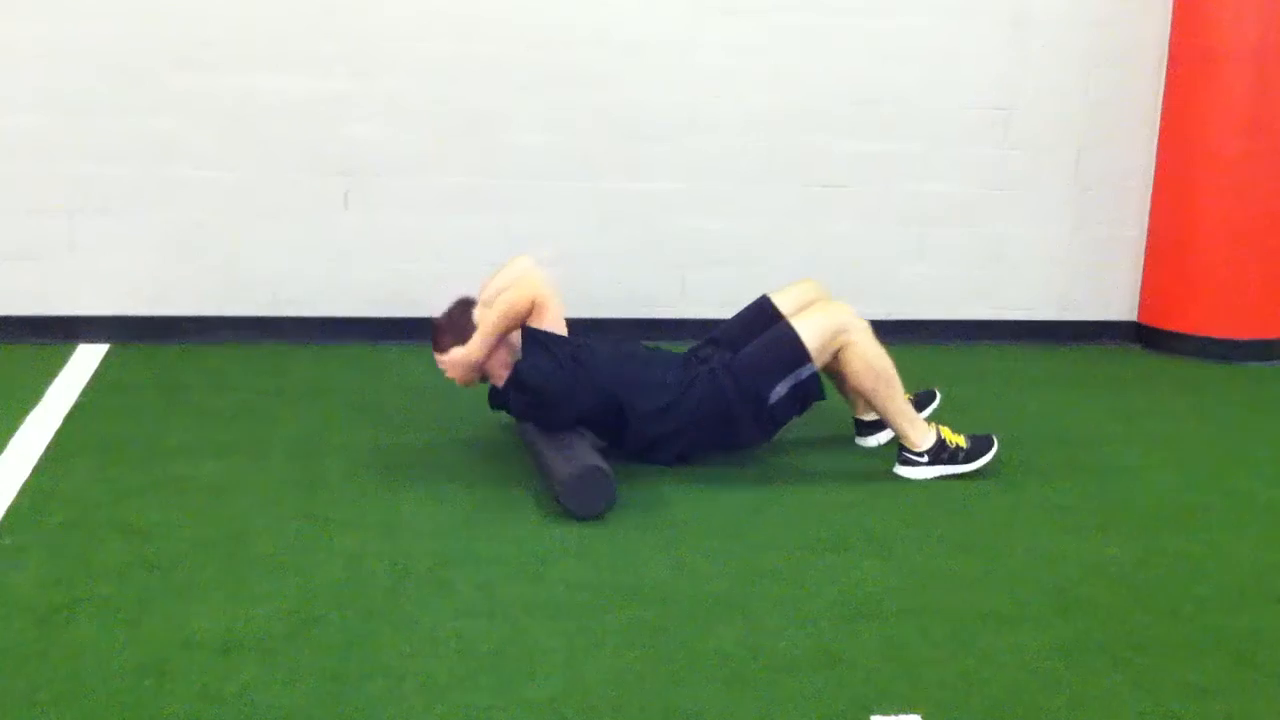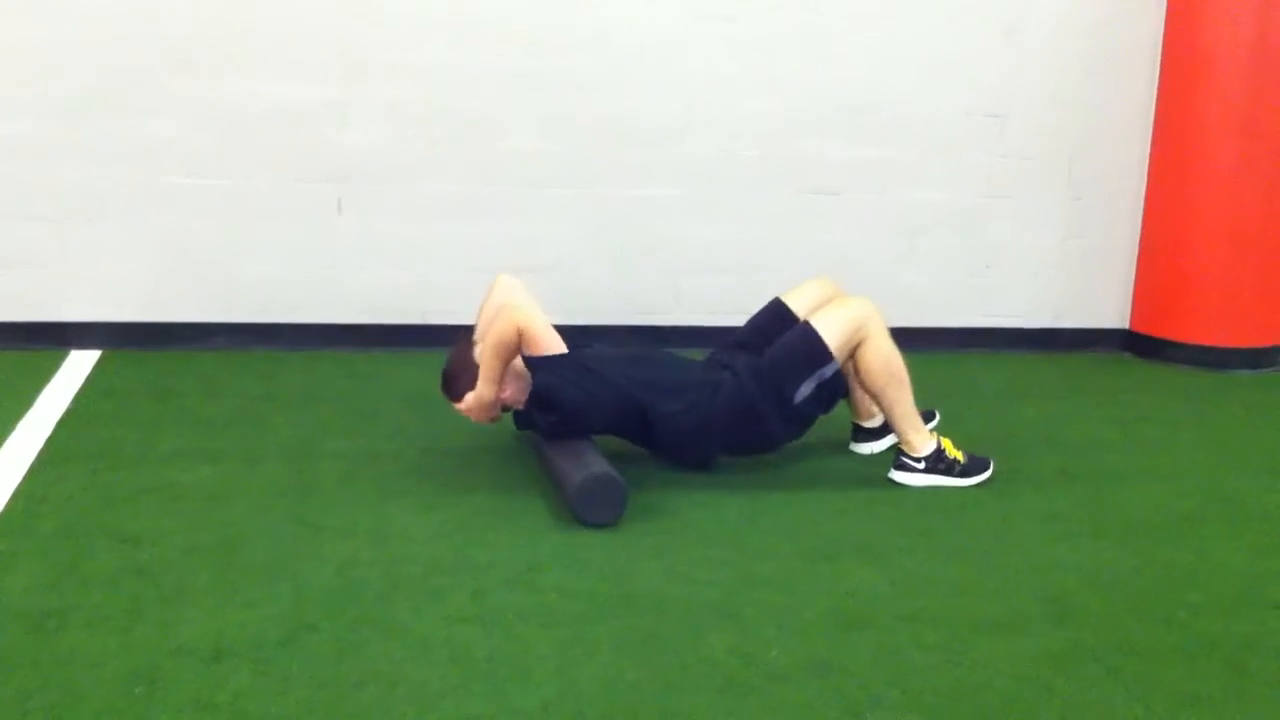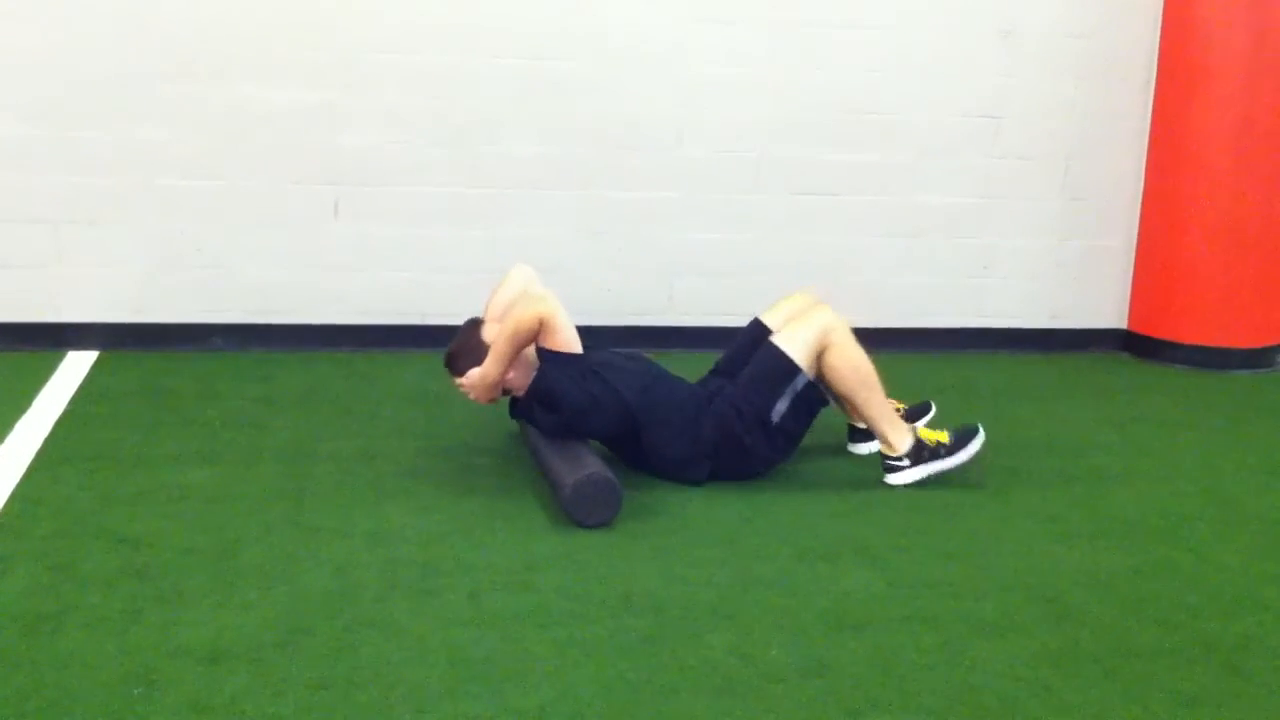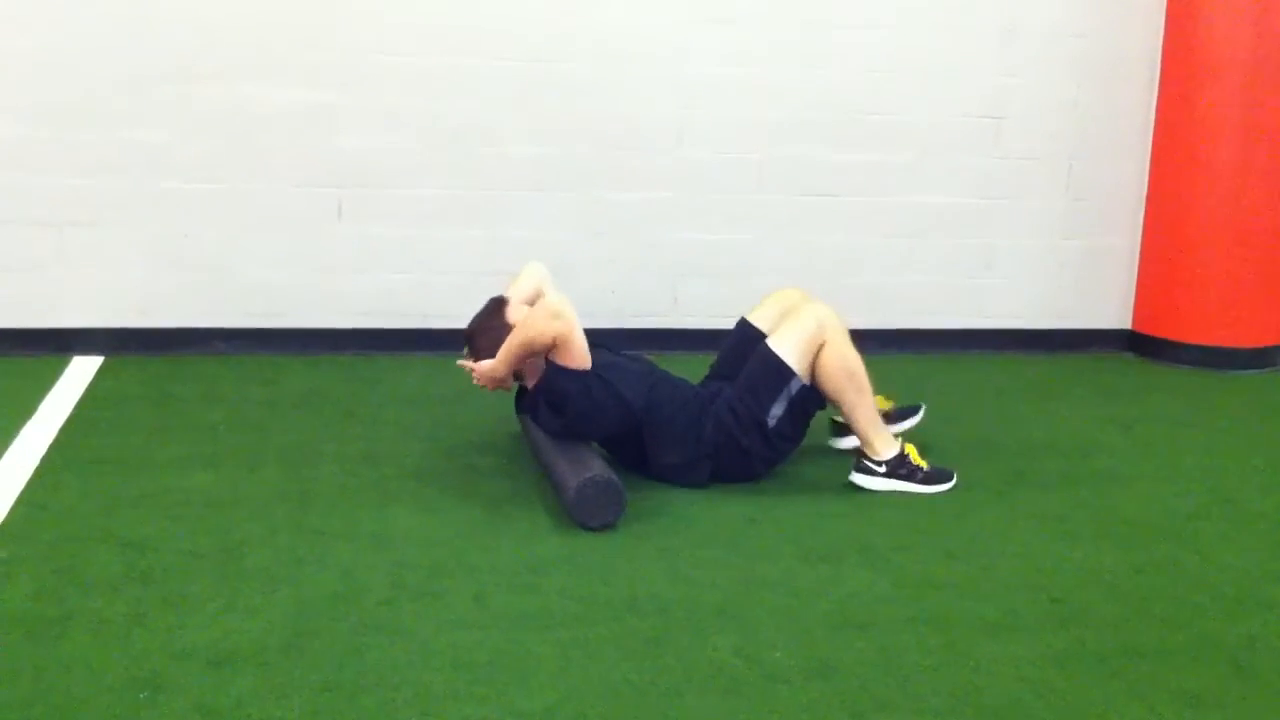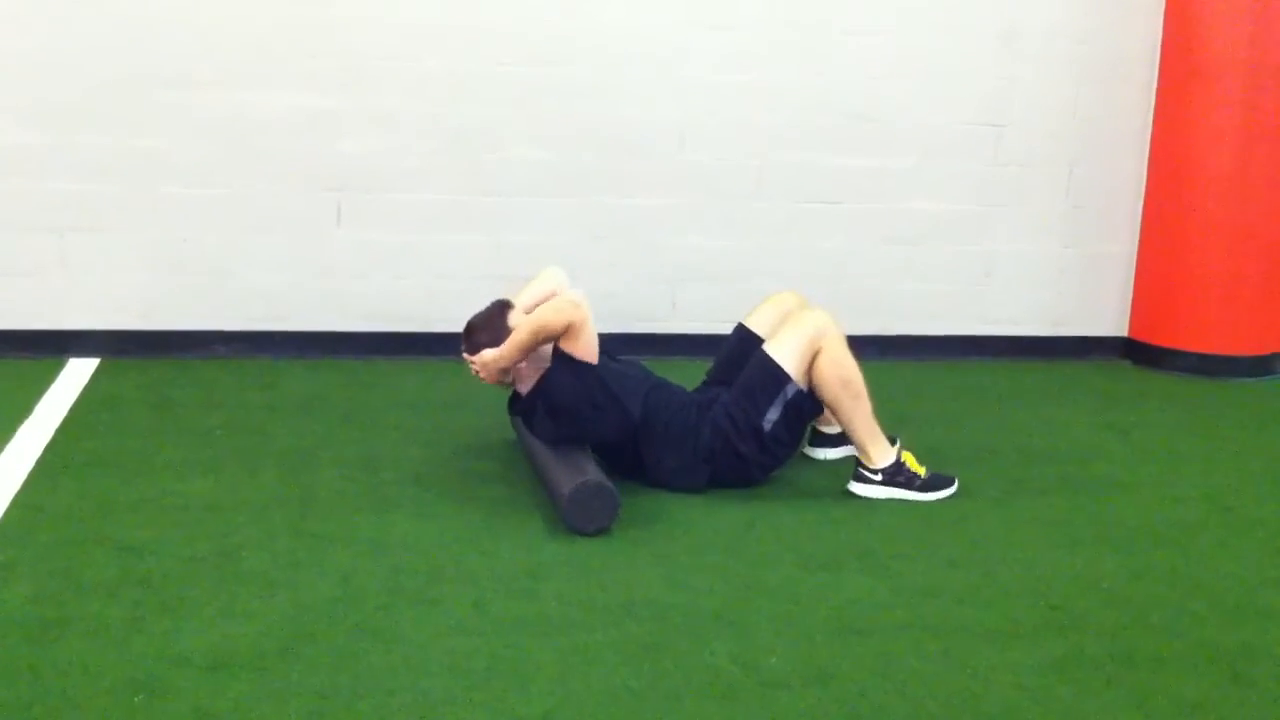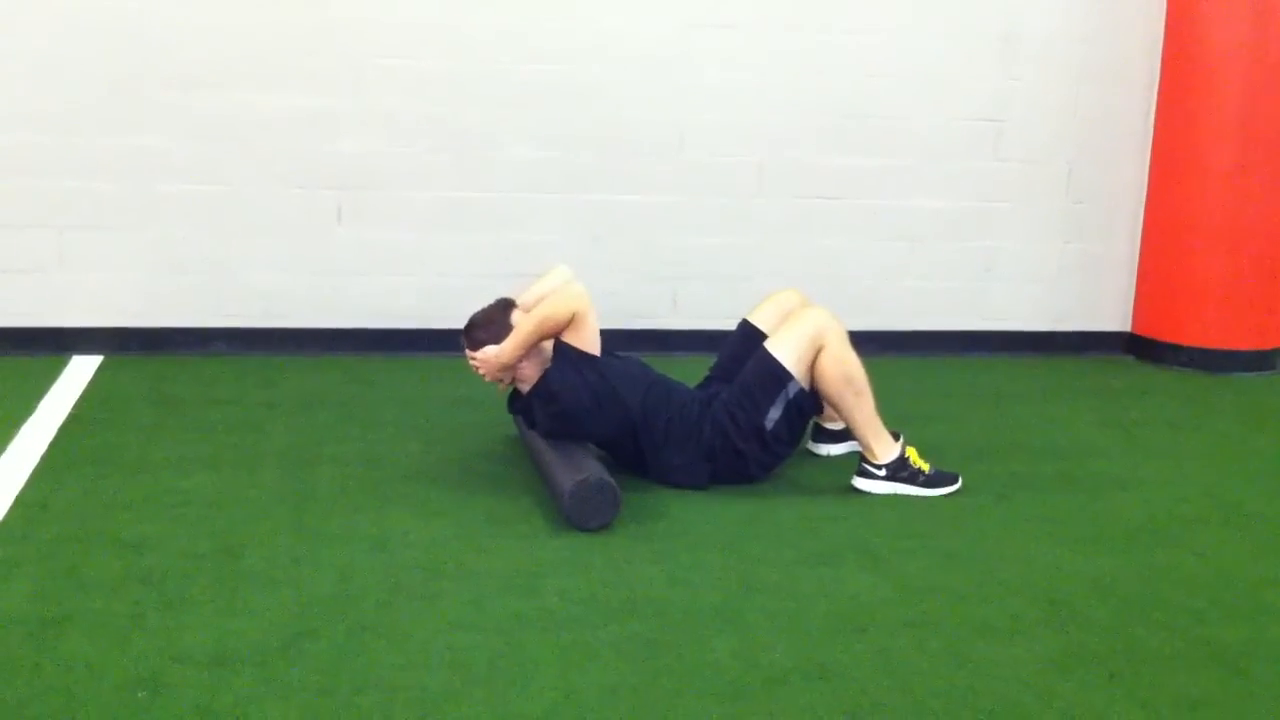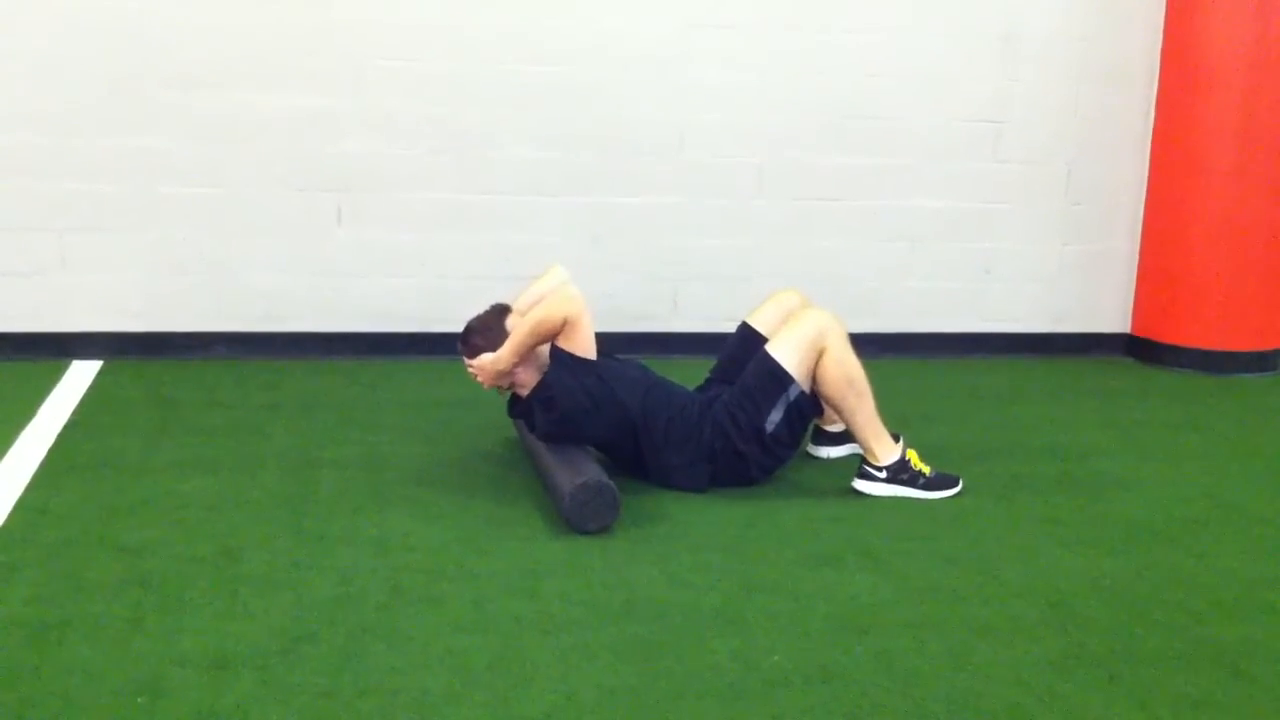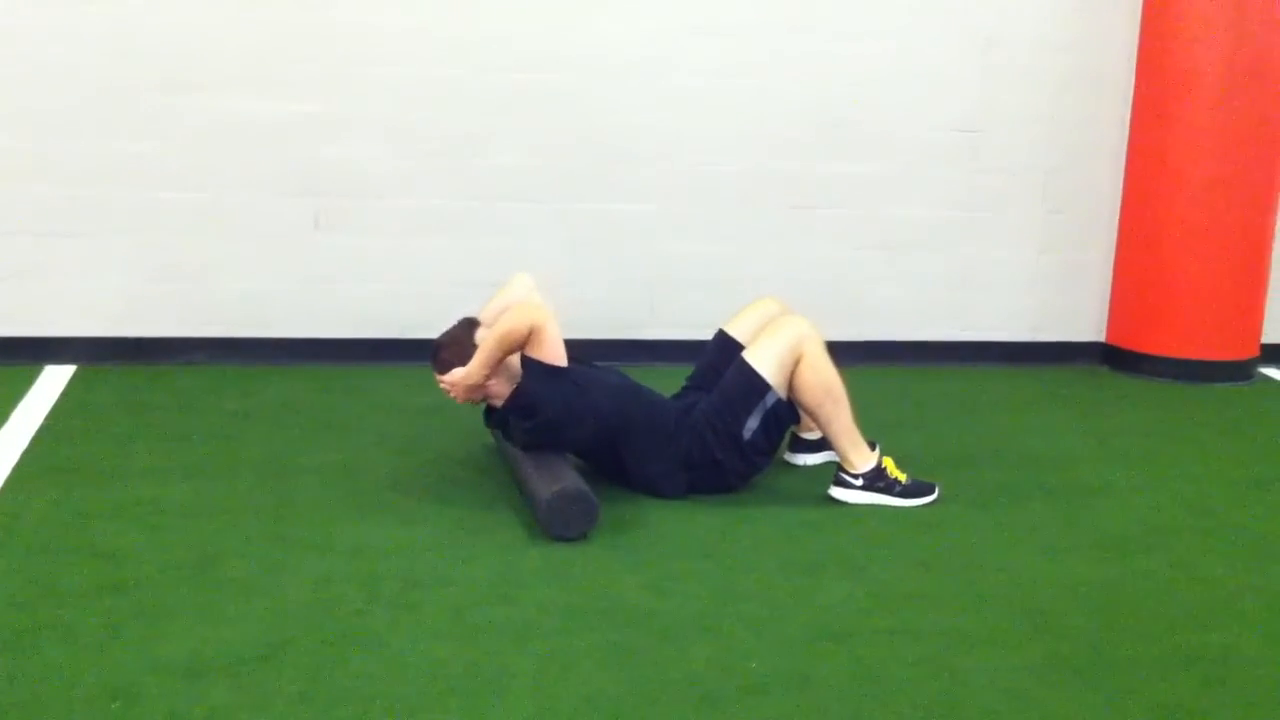
dt=0.4s
person 1, frame 1
left shoulder: (522, 376)
right shoulder: (537, 385)
left elbow: (521, 268)
right elbow: (535, 284)
left wrist: (474, 313)
right wrist: (473, 350)
left hip: (698, 373)
right hip: (716, 405)
left knee: (811, 294)
right knee: (843, 319)
left ankle: (872, 416)
right ankle: (920, 445)
person 1, frame 2
left shoulder: (544, 387)
right shoulder: (556, 400)
left elbow: (506, 287)
right elbow: (514, 315)
left wrist: (475, 352)
right wrist: (483, 393)
left hip: (720, 377)
right hip: (740, 408)
left knee: (824, 293)
right knee: (861, 315)
left ankle: (871, 424)
right ankle: (920, 453)
person 1, frame 3
left shoulder: (538, 389)
right shoulder: (557, 394)
left elbow: (521, 278)
right elbow: (543, 306)
left wrist: (483, 334)
right wrist: (490, 371)
left hip: (708, 404)
right hip: (729, 437)
left knee: (804, 304)
right knee: (824, 323)
left ankle: (869, 422)
right ankle: (904, 450)
person 1, frame 4
left shoulder: (540, 386)
right shoulder: (564, 396)
left elbow: (536, 275)
right elbow: (558, 314)
left wrist: (494, 331)
right wrist: (500, 366)
left hip: (707, 405)
right hip: (727, 441)
left knee: (791, 300)
right knee: (818, 320)
left ankle: (854, 415)
right ankle: (883, 457)
person 1, frame 5
left shoulder: (539, 391)
right shoulder: (563, 398)
left elbow: (554, 280)
right elbow: (572, 307)
left wrist: (499, 323)
right wrist: (503, 356)
left hip: (705, 411)
right hip: (724, 446)
left knee: (788, 305)
right knee: (817, 327)
left ankle: (830, 430)
right ankle: (880, 465)
person 1, frame 6
left shoulder: (540, 388)
right shoulder: (562, 395)
left elbow: (561, 277)
right elbow: (575, 299)
left wrist: (508, 315)
right wrist: (507, 352)
left hip: (708, 406)
right hip: (726, 443)
left knee: (791, 302)
right knee: (818, 325)
left ankle: (833, 426)
right ankle: (884, 461)
person 1, frame 7
left shoulder: (541, 392)
right shoulder: (560, 401)
left elbow: (557, 277)
right elbow: (570, 302)
left wrist: (502, 327)
right wrist: (502, 357)
left hip: (707, 410)
right hip: (725, 446)
left knee: (791, 303)
right knee: (819, 326)
left ankle: (832, 428)
right ankle: (885, 463)
person 1, frame 8
left shoulder: (517, 402)
right shoulder: (538, 408)
left elbow: (521, 286)
right elbow: (534, 312)
left wrist: (469, 338)
right wrist: (474, 370)
left hip: (685, 416)
right hip: (703, 452)
left knee: (770, 311)
right knee: (797, 334)
left ankle: (810, 436)
right ankle: (861, 471)
